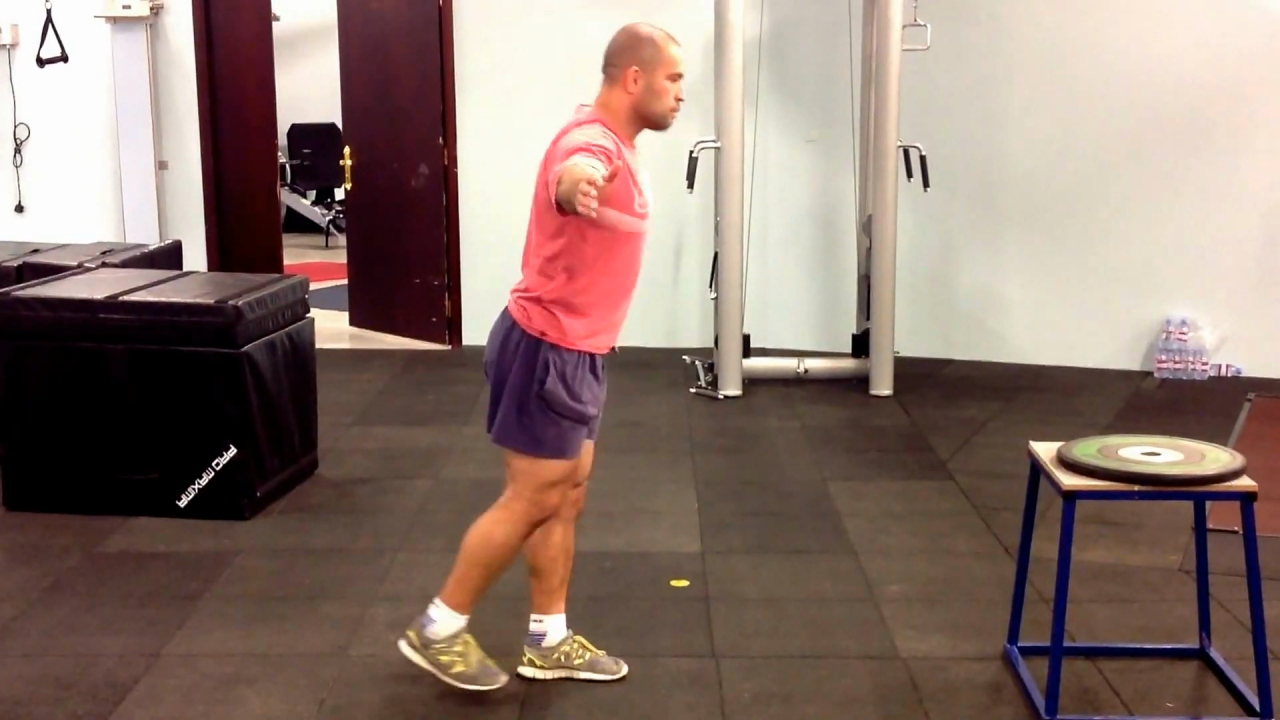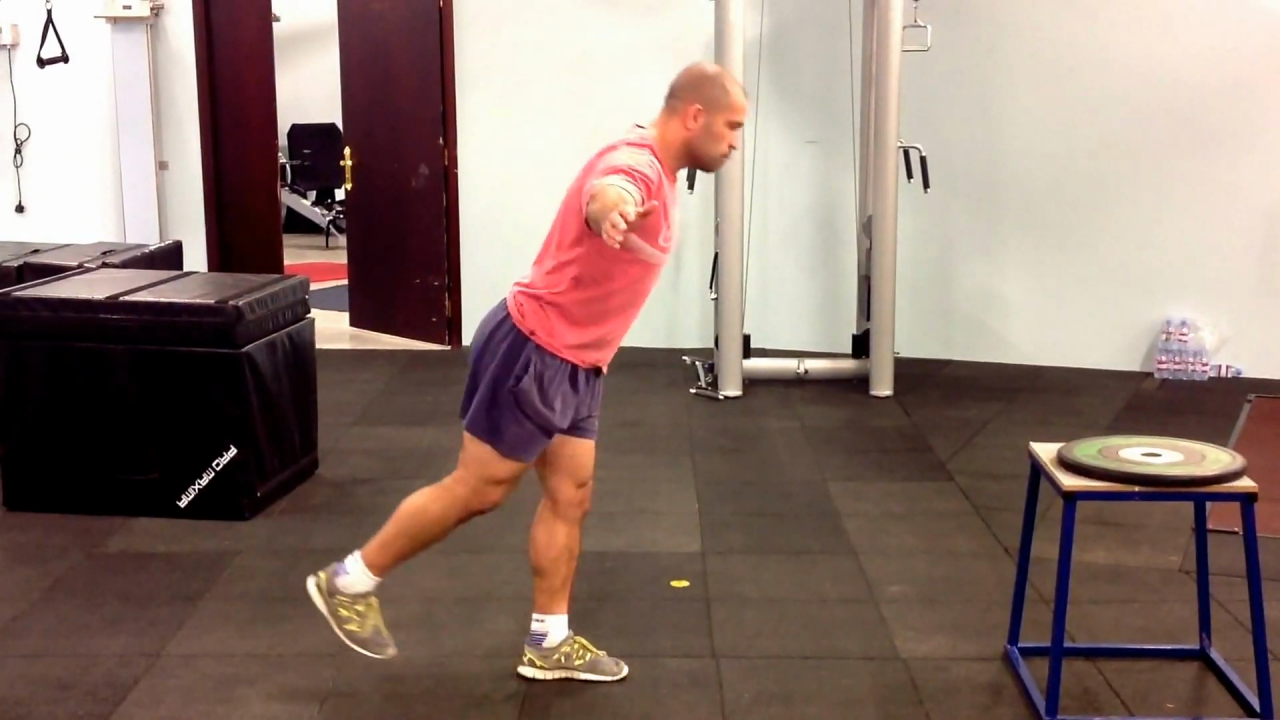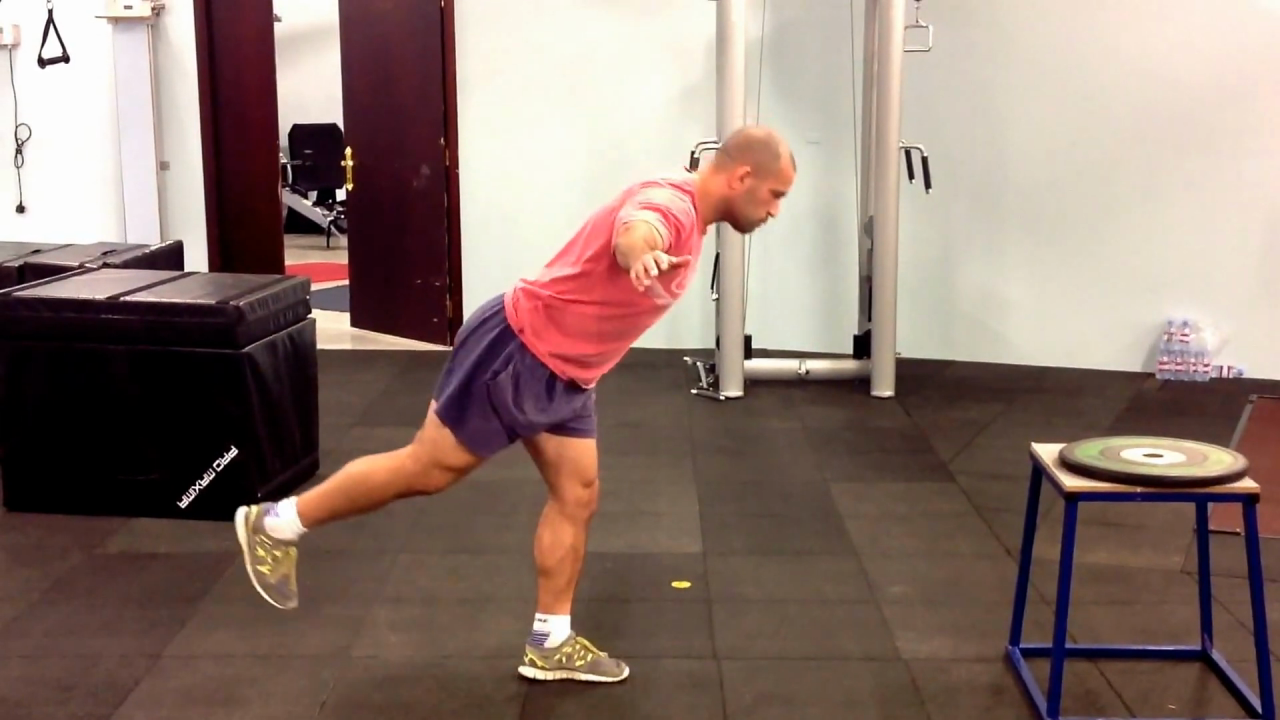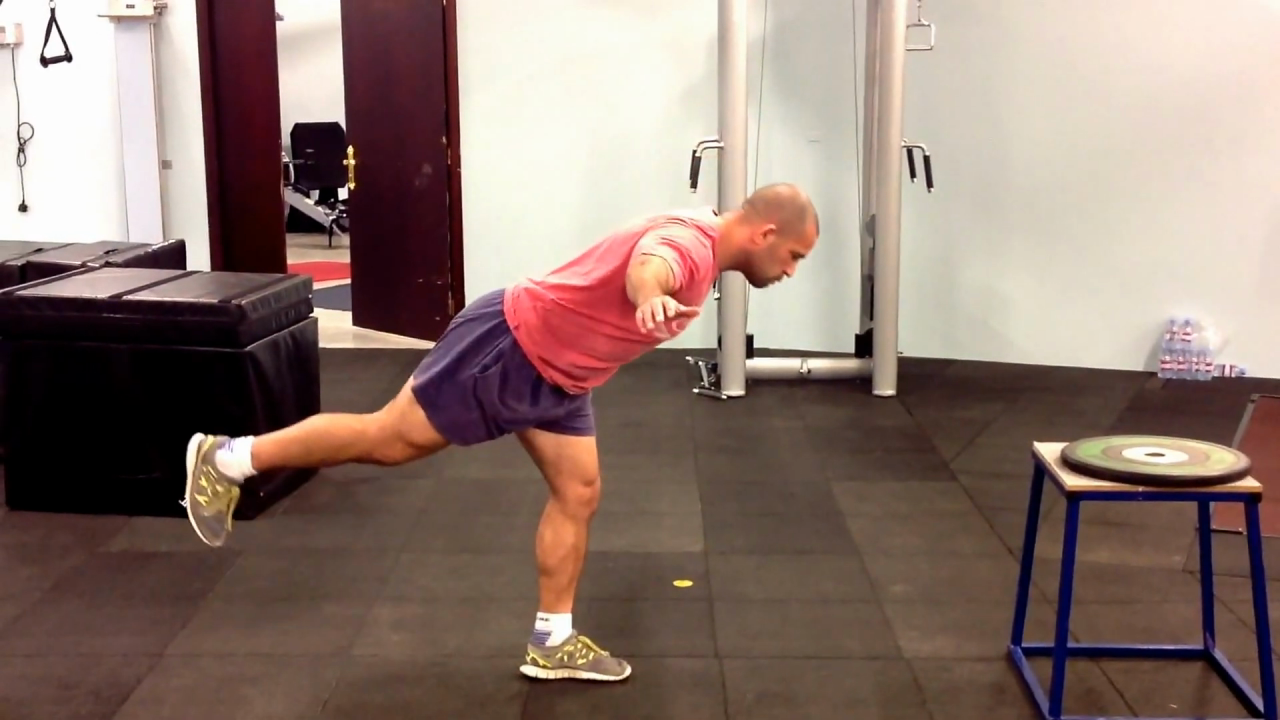
dt=0.5s
person 1, frame 1
left shoulder: (612, 141)
right shoulder: (591, 144)
right elbow: (575, 175)
right wrist: (577, 187)
left hip: (574, 350)
right hip: (548, 349)
left knee: (565, 498)
right knee: (532, 502)
left ankle: (548, 642)
right ankle: (436, 629)
person 1, frame 2
left shoulder: (655, 166)
right shoulder: (635, 165)
right elbow: (604, 193)
right wrist: (611, 210)
left hip: (574, 361)
right hip: (534, 350)
left knee: (570, 498)
right knee: (477, 490)
left ankle: (549, 642)
right ankle: (349, 580)
person 1, frame 3
left shoulder: (689, 212)
right shoulder: (670, 206)
right elbow: (635, 227)
right wrist: (641, 252)
left hip: (564, 371)
right hip: (517, 351)
left knee: (577, 496)
right knee: (427, 470)
left ankle: (550, 644)
right ankle: (277, 524)
person 1, frame 4
left shoulder: (705, 239)
right shoulder: (690, 244)
right elbow: (649, 263)
right wrist: (651, 295)
left hip: (556, 372)
right hip: (511, 347)
left knee: (578, 494)
right knee: (390, 441)
left ankle: (551, 643)
right ankle: (229, 459)
